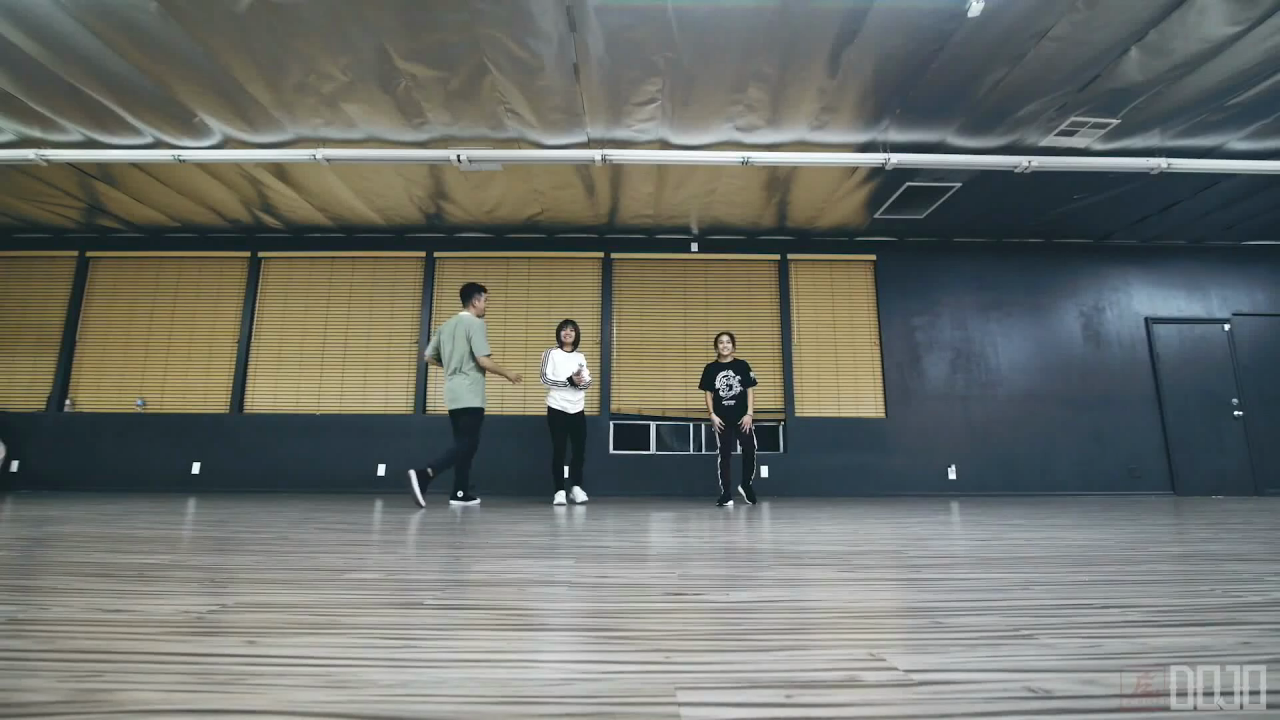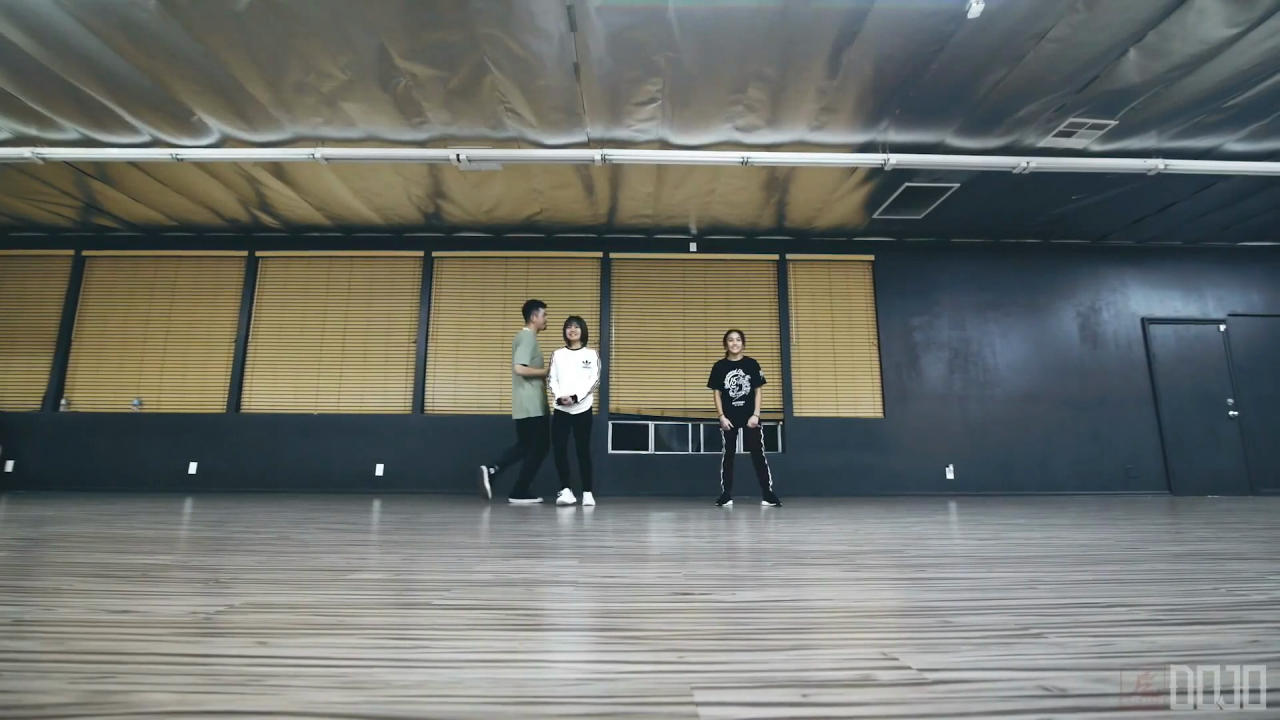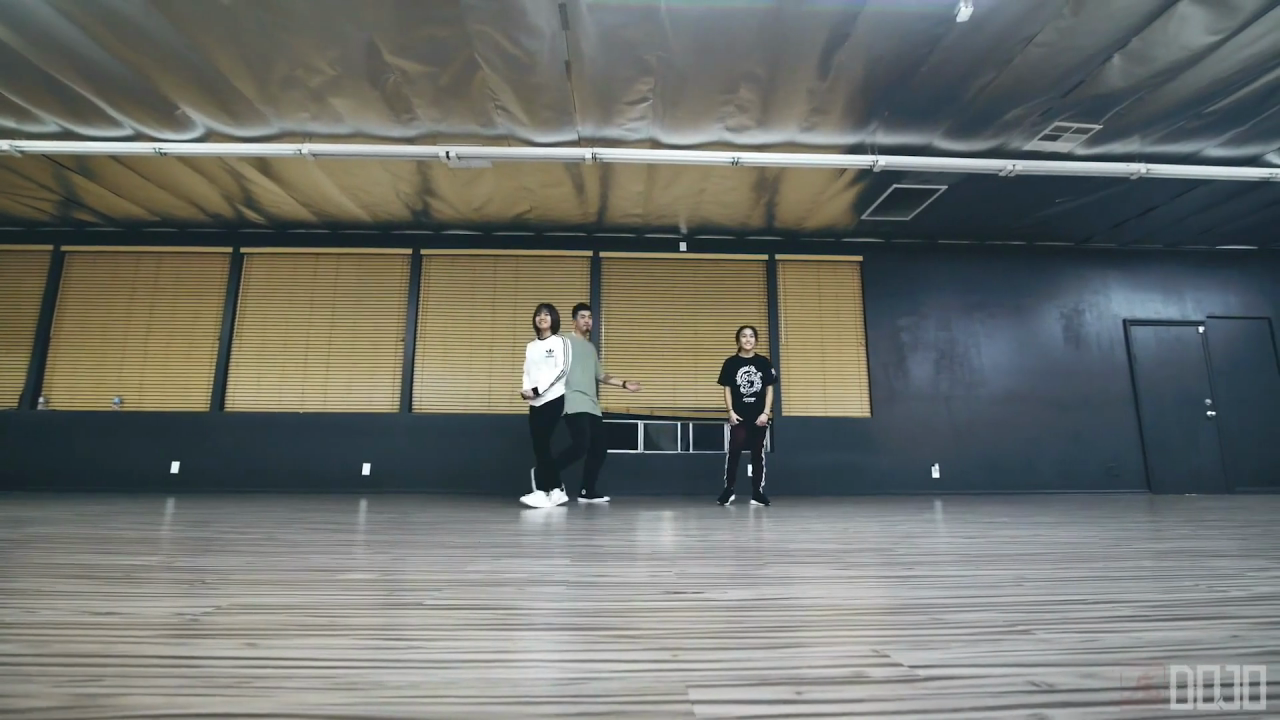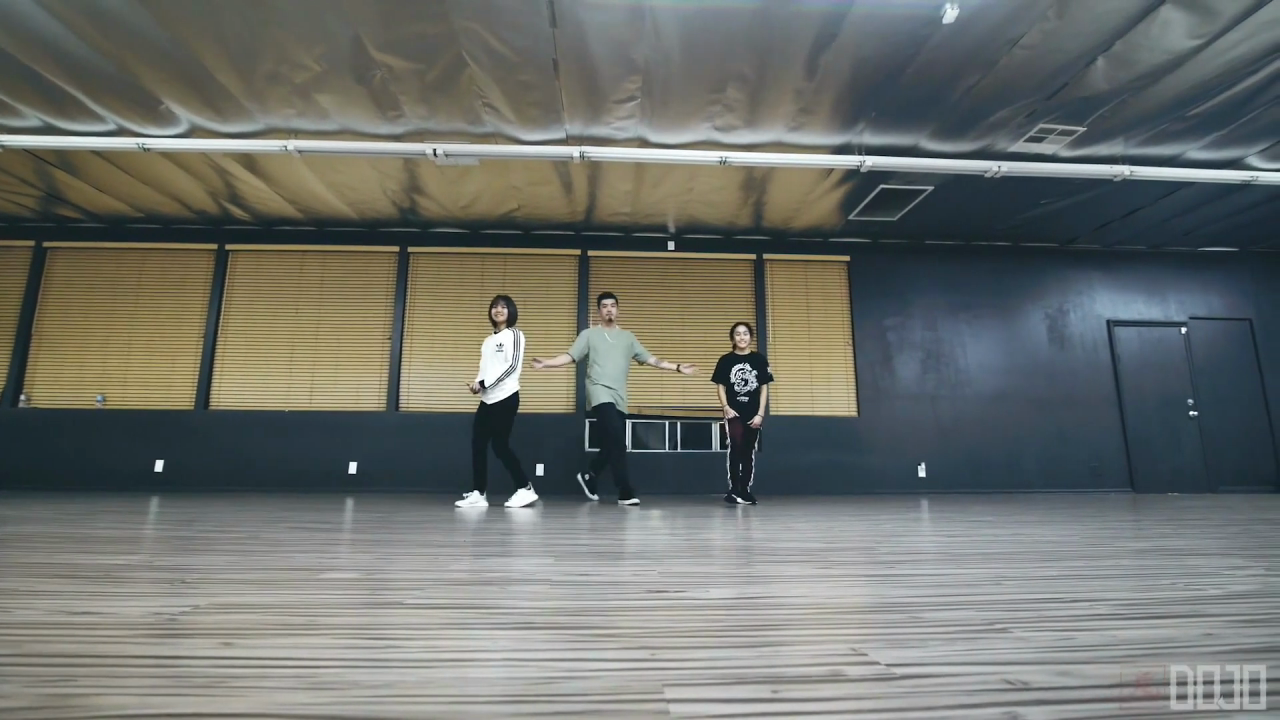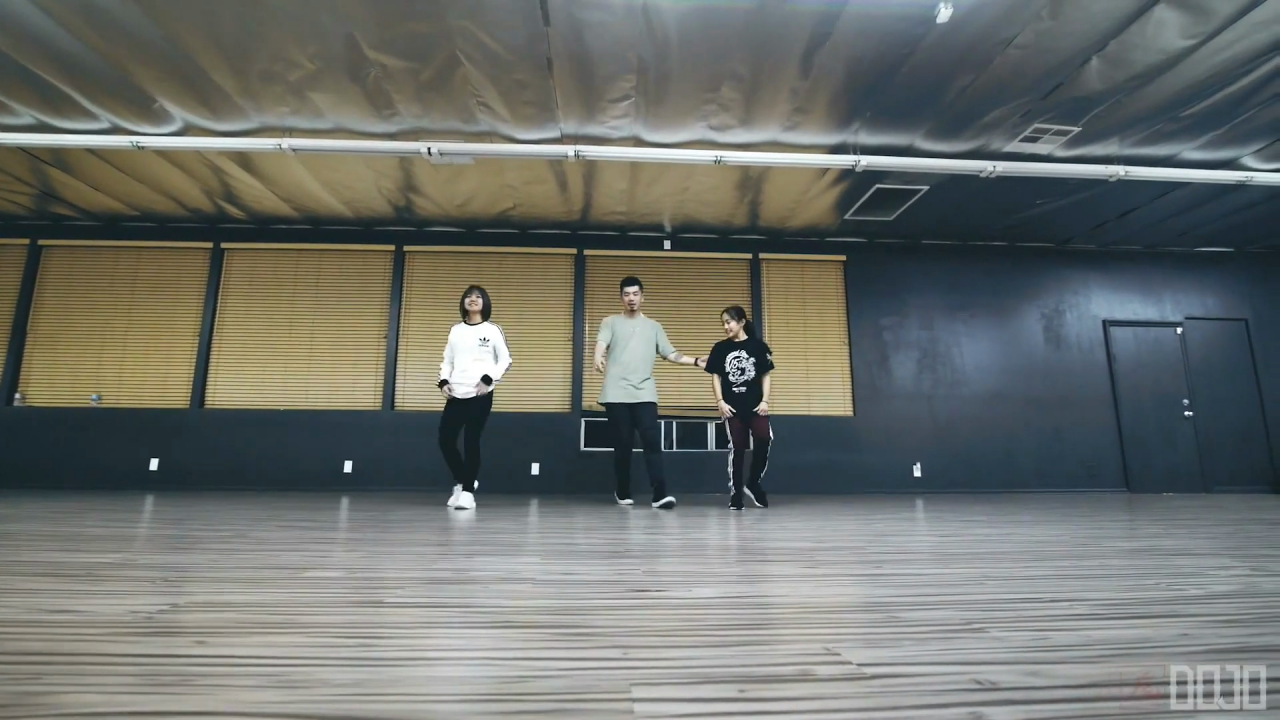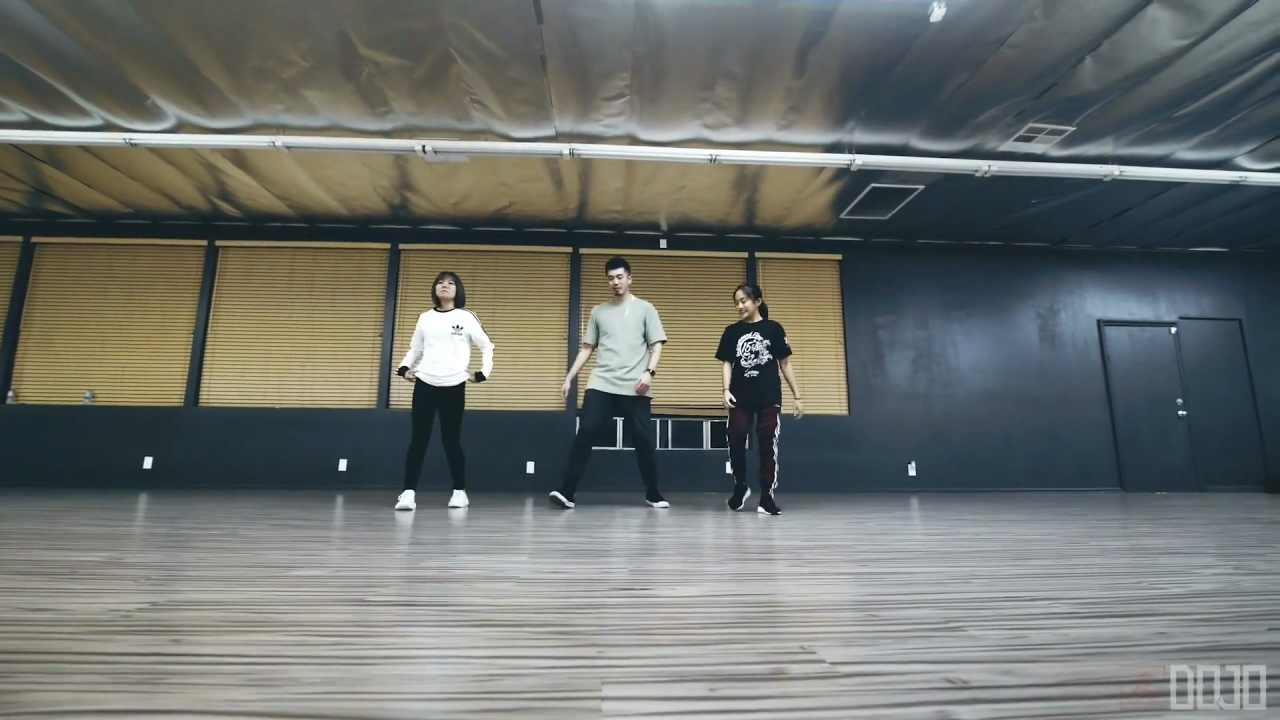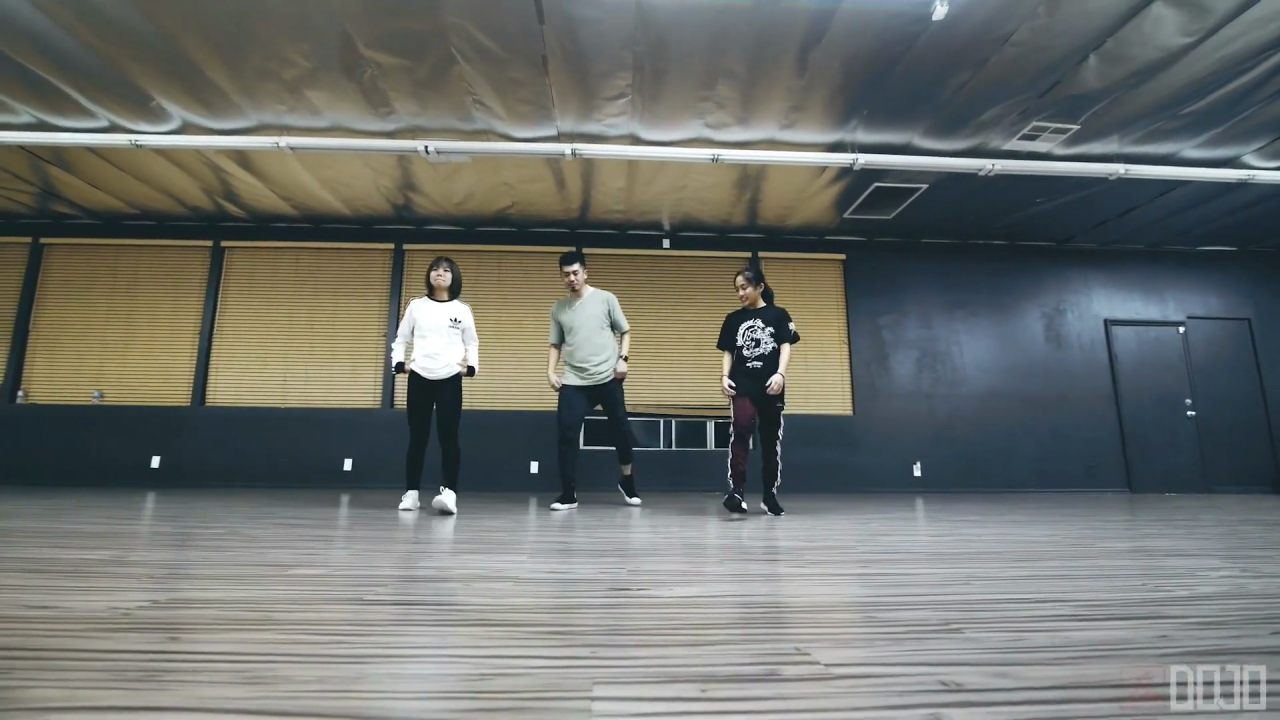
dt=0.5s
person 1, frame 1
left shoulder: (446, 326)
right shoulder: (475, 324)
left elbow: (429, 357)
right elbow: (484, 361)
right wrist: (508, 374)
left hip: (453, 394)
right hip: (469, 395)
left knee: (464, 443)
right knee: (467, 444)
left ankle: (461, 492)
right ankle: (423, 475)
person 1, frame 2
left shoulder: (527, 339)
right shoulder: (527, 339)
right elbow: (520, 370)
left wrist: (546, 374)
right wrist: (547, 371)
left hip: (525, 404)
right hip: (532, 405)
left knee: (524, 445)
right knee: (538, 447)
left ankle: (492, 470)
right ankle: (520, 491)
person 1, frame 3
left shoulder: (591, 348)
right shoulder: (565, 342)
left elbow: (600, 376)
left wrist: (624, 384)
left hip: (592, 405)
right hip: (575, 405)
left knee: (598, 448)
right knee: (581, 445)
left ankle: (588, 491)
person 1, frame 4
left shoulder: (628, 338)
right shoulder: (589, 334)
left elbow: (649, 359)
right elbow: (569, 356)
left wrist: (677, 367)
right wrist: (546, 363)
left hip: (620, 398)
right hip: (601, 395)
left knee: (613, 444)
right knee: (616, 441)
left ankle: (588, 476)
right ankle: (625, 492)
person 1, frame 5
left shoulder: (654, 327)
right shoulder: (610, 322)
left elbow: (671, 354)
right elbow: (601, 344)
left wrist: (697, 361)
right wrist: (598, 358)
left hip: (644, 393)
right hip: (616, 393)
left knee: (652, 440)
right knee: (622, 444)
left ankle: (660, 493)
right ankle: (622, 492)
person 1, frame 6
left shoulder: (645, 309)
right shoulder: (598, 312)
left elbow: (657, 344)
right elbow: (587, 348)
left wrist: (648, 372)
right wrist: (569, 377)
left hip: (633, 387)
right hip: (601, 385)
left knee: (644, 440)
right knee: (585, 434)
left ankle: (653, 493)
right ankle: (567, 492)
person 1, frame 7
left shoulder: (606, 299)
right shoulder: (558, 308)
left elbow: (625, 331)
right elbow: (555, 345)
left wrist: (622, 358)
right wrist: (551, 372)
left hip: (607, 376)
right hip: (574, 381)
left knee: (621, 428)
right knee: (567, 433)
left ankle: (627, 481)
right ankle: (568, 493)
person 2, frame 1
left shoulder: (580, 357)
right shoulder: (551, 353)
left elbow: (588, 381)
right elbow: (545, 378)
left wrist: (579, 382)
right wrist: (569, 380)
left hip: (577, 409)
right hip: (557, 408)
left knee: (579, 448)
right knee: (559, 450)
left ankle: (576, 487)
right ankle: (559, 491)
person 2, frame 2
left shoulder: (591, 354)
right shoulder: (557, 354)
left elbow: (595, 380)
right elbow: (552, 379)
left wrist: (575, 397)
right wrist: (559, 396)
left hip: (583, 408)
right hip: (561, 409)
left knee: (582, 450)
right knee: (559, 449)
left ankle: (587, 492)
right ankle: (566, 490)
person 2, frame 3
left shoulder: (560, 341)
right shoulder: (531, 346)
left elbow: (562, 370)
right elbow: (527, 372)
left wrist: (537, 390)
right wrist: (525, 389)
left hip: (553, 400)
right hip: (535, 403)
left knee: (542, 444)
right knee: (539, 445)
left ankle: (541, 491)
right ankle: (556, 491)
person 2, frame 4
left shoulder: (514, 335)
right shoulder: (488, 340)
left elbow: (512, 366)
left wrist: (483, 384)
right wrist: (476, 384)
left hip: (506, 398)
right hip: (487, 399)
left knee: (500, 444)
right knee: (478, 443)
left ankle: (525, 488)
right ankle: (478, 493)
person 2, frame 5
left shoulder: (493, 330)
right shoulder: (455, 330)
left elbow: (506, 360)
right elbow: (447, 361)
left wrist: (488, 379)
right wrist: (444, 381)
left hip: (480, 395)
right hip: (456, 395)
left knee: (471, 441)
right knee: (445, 439)
left ankle: (467, 492)
right ankle: (462, 483)
person 2, frame 6
left shoulder: (467, 318)
right shoulder: (425, 318)
left elbow: (487, 347)
right elbow: (415, 348)
left wrist: (483, 373)
right wrist: (404, 367)
left hip: (454, 385)
right hip: (425, 384)
left knee: (451, 439)
right knee: (419, 437)
left ankle: (459, 490)
right ankle: (408, 492)
person 2, frame 7
left shoulder: (463, 310)
right shoulder: (416, 306)
left elbow: (472, 343)
right elbow: (401, 339)
left wrist: (471, 366)
right wrist: (399, 363)
left hip: (450, 379)
right hip: (420, 378)
left knee: (448, 435)
right knee: (418, 436)
left ankle: (448, 492)
right ankle: (412, 492)
person 3, frame 1
left shoulder: (742, 366)
right shoulder: (710, 368)
left elbow: (750, 391)
right elbow: (708, 394)
left wrist: (749, 414)
right wrist: (712, 414)
left hip: (742, 416)
right hip: (721, 418)
left knee: (749, 450)
right knee: (724, 454)
left ankle: (746, 485)
right ankle: (726, 494)
person 3, frame 2
left shoulder: (752, 364)
right shoulder: (719, 366)
left elbow: (758, 391)
right elbow: (717, 393)
left wrist: (756, 414)
right wrist: (721, 416)
left hip: (750, 416)
right hip: (729, 418)
left knee: (758, 453)
right knee: (728, 454)
left ankle: (768, 493)
right ankle: (726, 494)
person 3, frame 3
left shoulder: (764, 362)
right shoulder: (731, 362)
left elbow: (770, 389)
right elbow: (727, 389)
left wrist: (766, 412)
right wrist: (730, 411)
left hip: (759, 415)
right hip: (739, 415)
left knee: (758, 453)
right knee: (734, 450)
left ankle: (758, 493)
right ankle: (729, 489)
person 3, frame 4
left shoulder: (759, 360)
right shoulder: (726, 360)
left elbow: (764, 388)
right elbow: (721, 387)
left wrist: (760, 414)
right wrist: (725, 407)
left hip: (753, 414)
right hip: (734, 412)
left knee: (749, 451)
right knee: (734, 444)
left ankle: (745, 490)
right ankle: (733, 487)
person 3, frame 5
left shoulder: (758, 345)
right shoulder: (720, 348)
left elbow: (765, 376)
right elbow: (716, 377)
left wrist: (765, 400)
right wrist: (720, 401)
left hip: (755, 405)
right hip: (732, 407)
left knee: (764, 440)
right knee: (736, 447)
left ankle: (753, 483)
right ankle: (736, 494)
person 3, frame 6
left shoulder: (773, 329)
right shoulder: (732, 331)
left elbow: (785, 363)
right elbow: (727, 363)
left wrist: (797, 394)
right wrist: (726, 389)
left hip: (769, 395)
right hip: (740, 395)
left knee: (768, 444)
right knee: (736, 440)
left ankle: (767, 497)
right ankle: (740, 485)
person 3, frame 7
left shoulder: (778, 315)
right shoulder: (733, 319)
left elbow: (786, 347)
right elbow: (728, 352)
left wrist: (780, 374)
right wrist: (725, 376)
left hip: (770, 386)
right hip: (742, 384)
left knee: (771, 441)
right knee: (741, 429)
left ankle: (770, 496)
right ankle: (736, 490)
